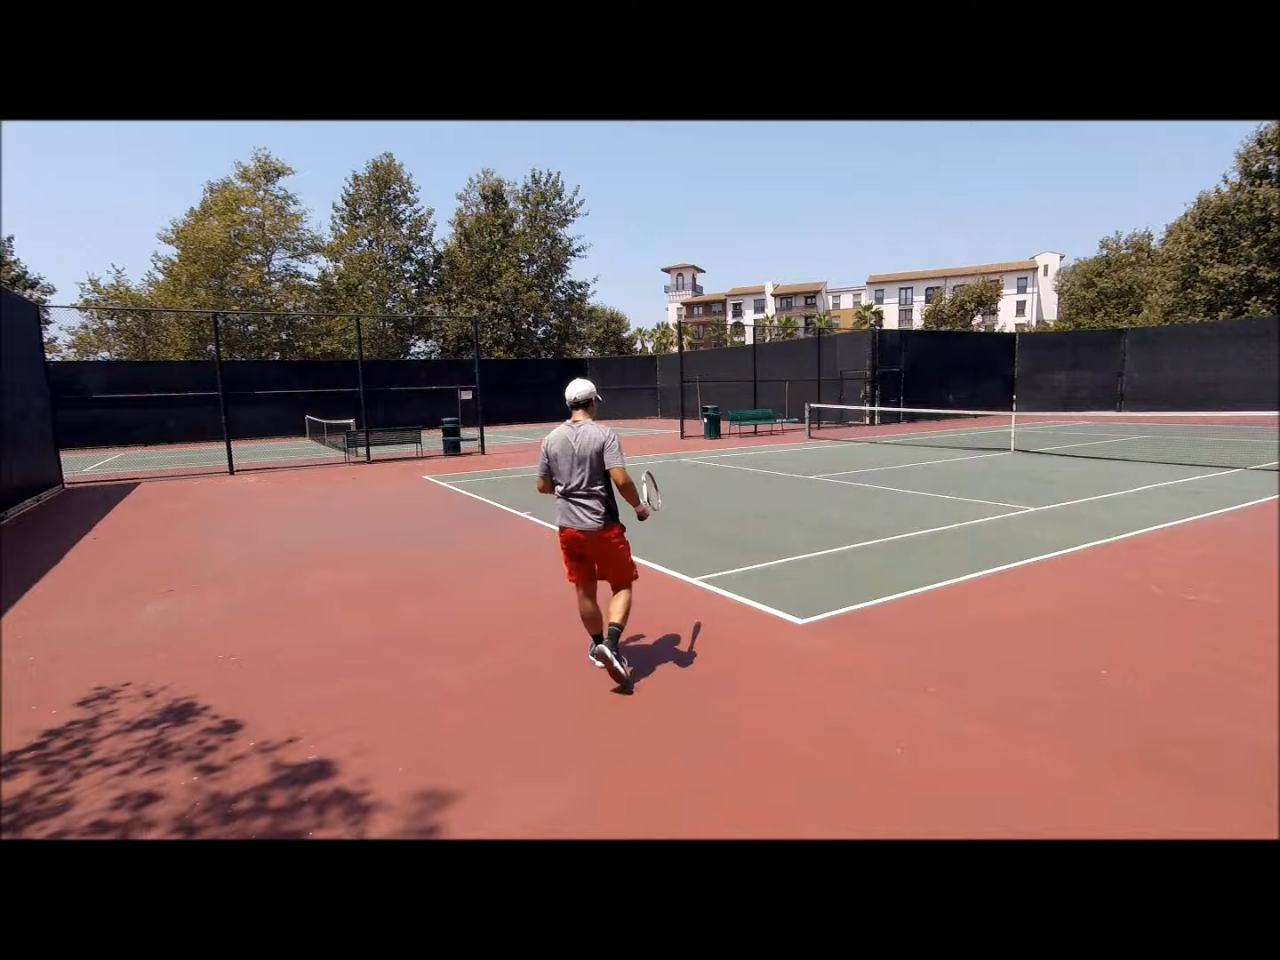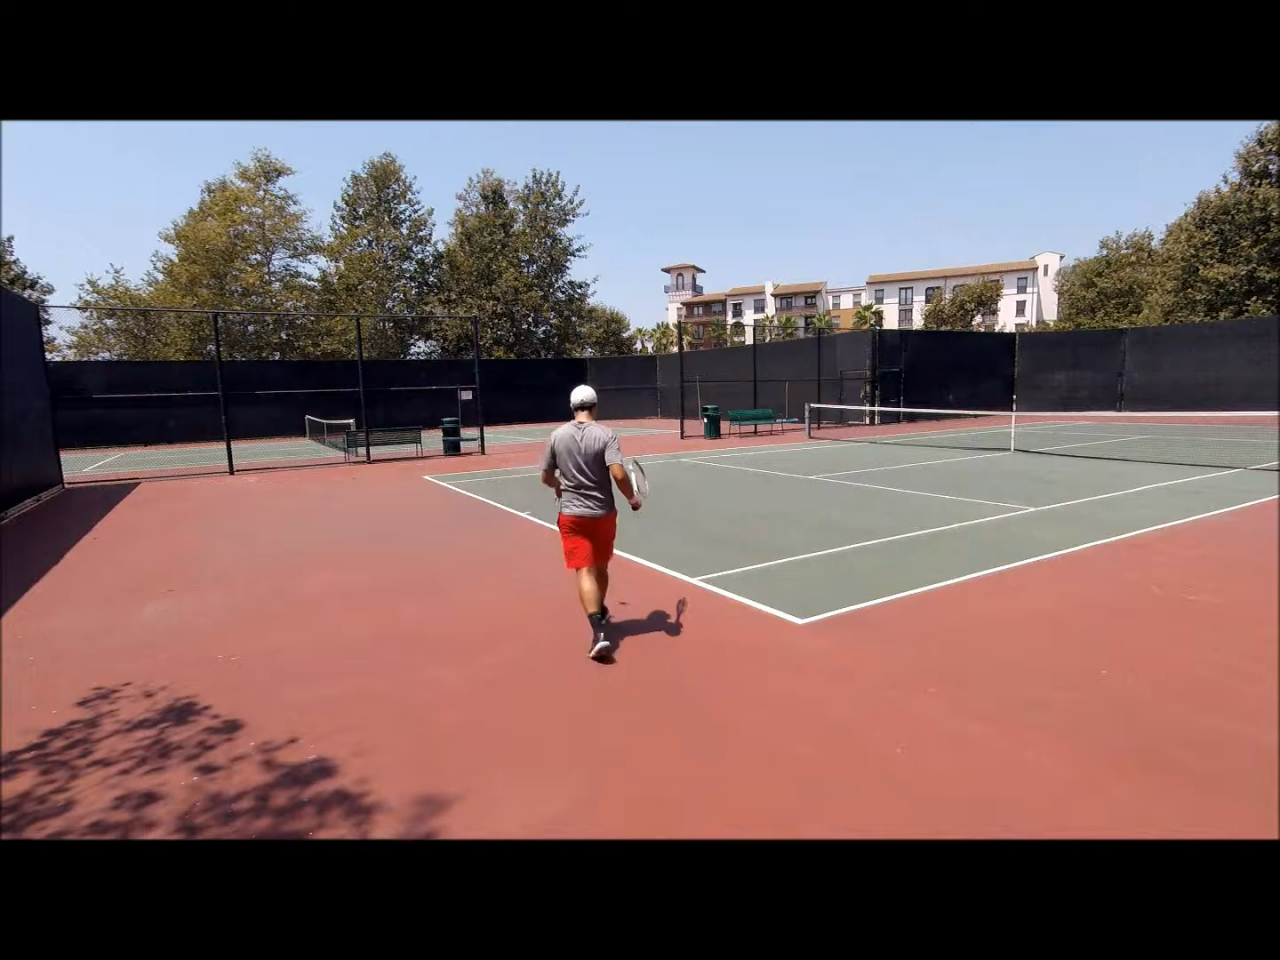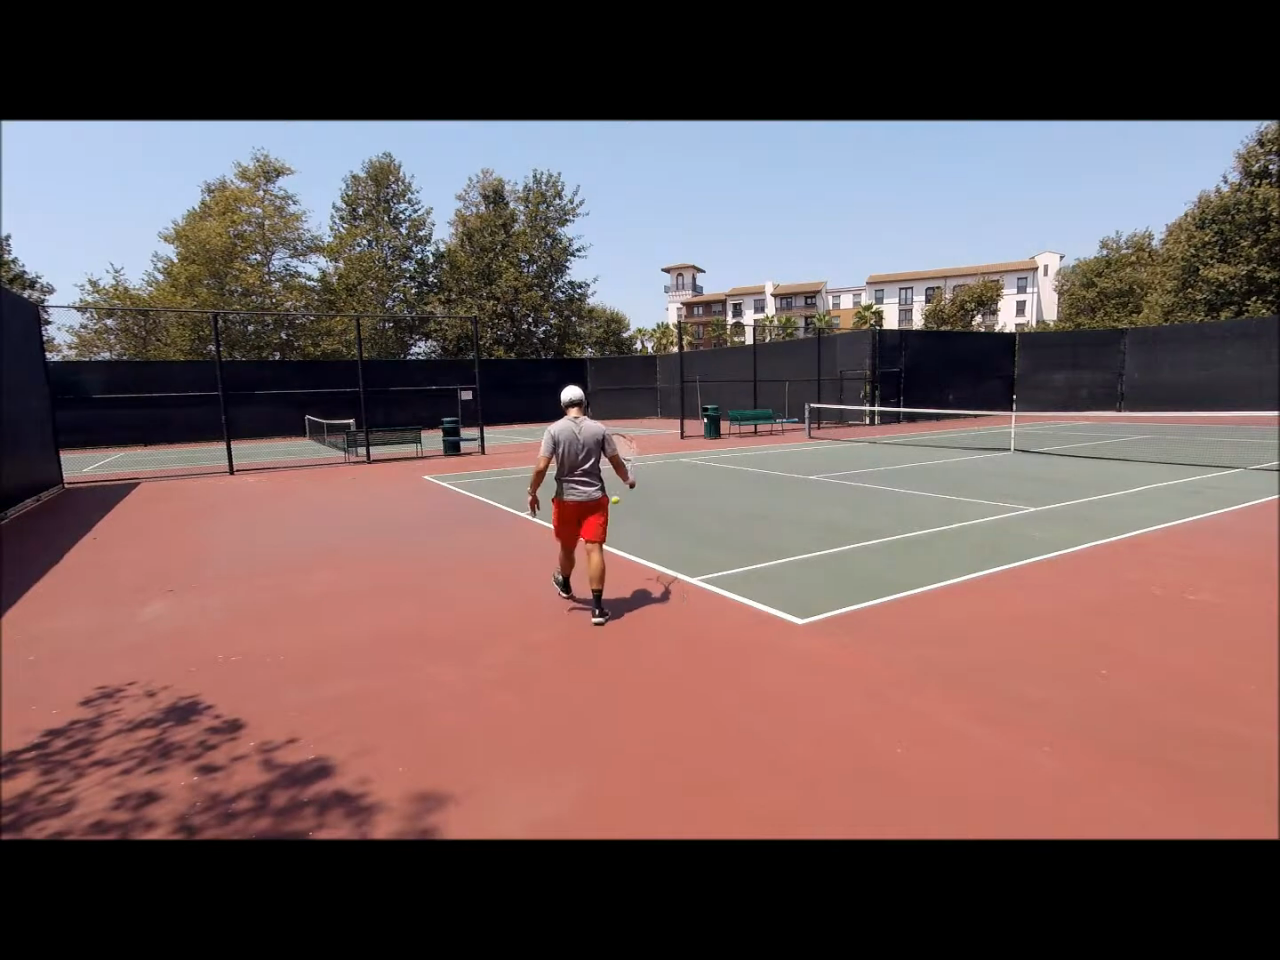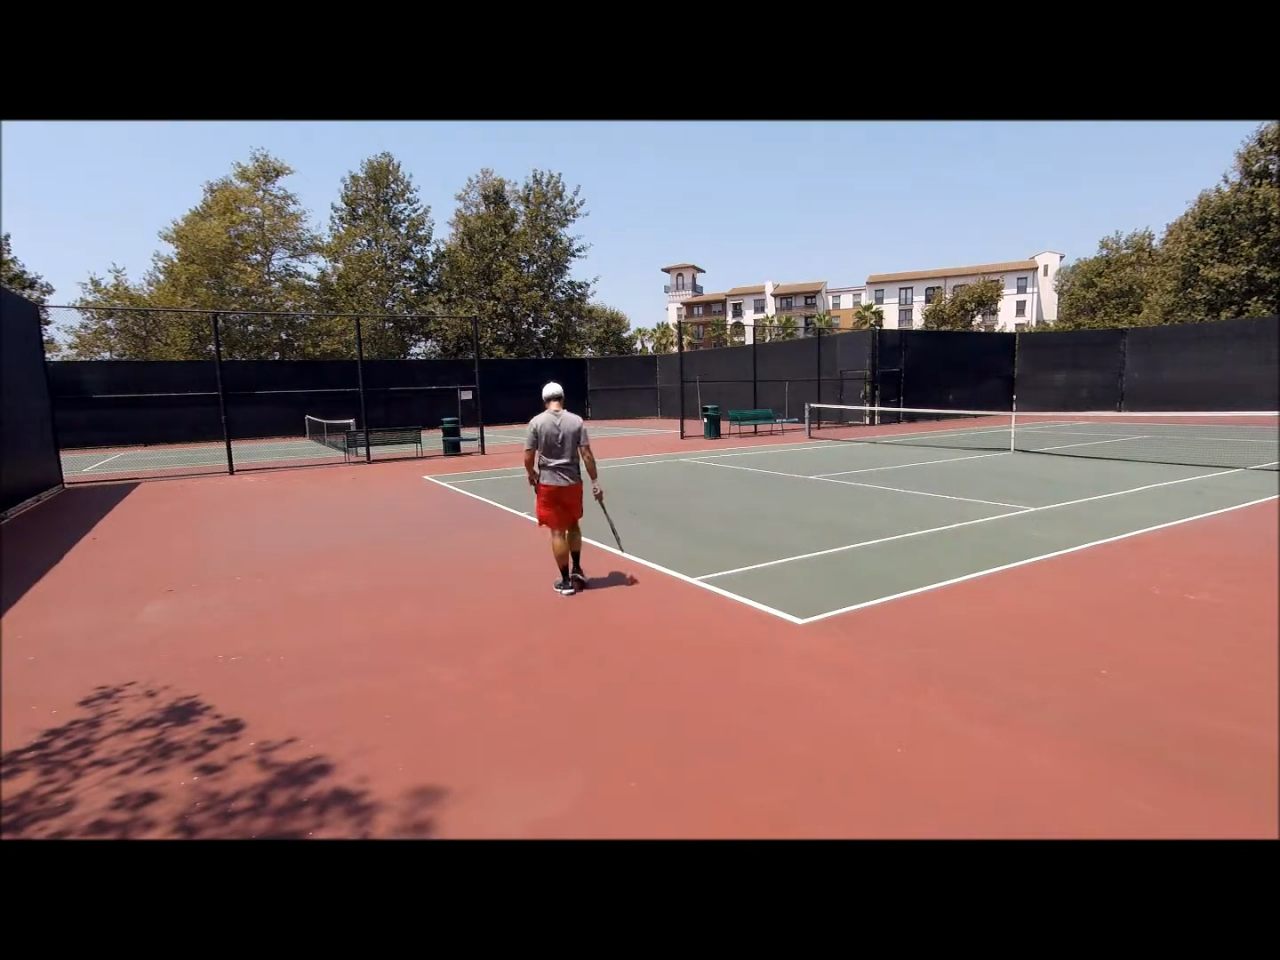
dt=0.4s
person 1, frame 1
left shoulder: (551, 439)
right shoulder: (604, 434)
left elbow: (543, 486)
right elbow: (620, 480)
right wrist: (638, 505)
left hip: (569, 527)
right hip: (604, 526)
left knee: (585, 591)
right knee: (622, 586)
left ankle: (599, 646)
right ankle: (611, 644)
person 1, frame 2
left shoulder: (557, 436)
right shoulder: (606, 435)
left elbow: (546, 477)
right elbow: (619, 475)
right wrist: (632, 498)
left hip: (571, 515)
right hip: (603, 512)
left knee: (585, 573)
right knee: (600, 567)
left ankle: (599, 633)
right ankle: (599, 612)
person 1, frame 3
left shoulder: (554, 430)
right shoulder: (599, 429)
left elbow: (541, 466)
right elbow: (616, 462)
left wrist: (532, 493)
right wrist: (628, 479)
left hip: (566, 498)
right hip: (595, 497)
left knee: (566, 547)
right knee: (594, 549)
left ankle: (565, 586)
right ankle: (598, 607)
person 1, frame 4
left shoulder: (536, 422)
right shoulder: (577, 421)
left elbow: (528, 458)
right elbow: (587, 455)
left wrist: (532, 474)
right wrist: (595, 483)
left hip: (548, 485)
right hip: (573, 483)
left knee: (557, 532)
right knee: (573, 526)
left ankle: (566, 581)
right ankle: (576, 569)
